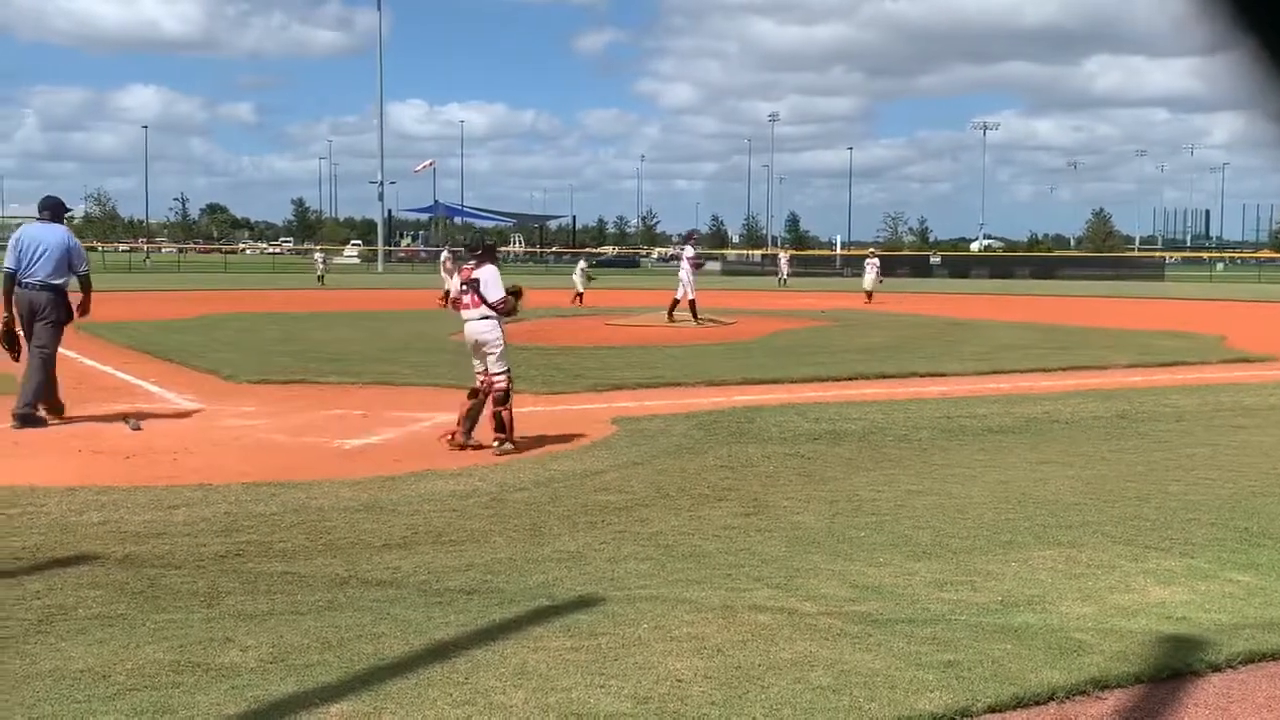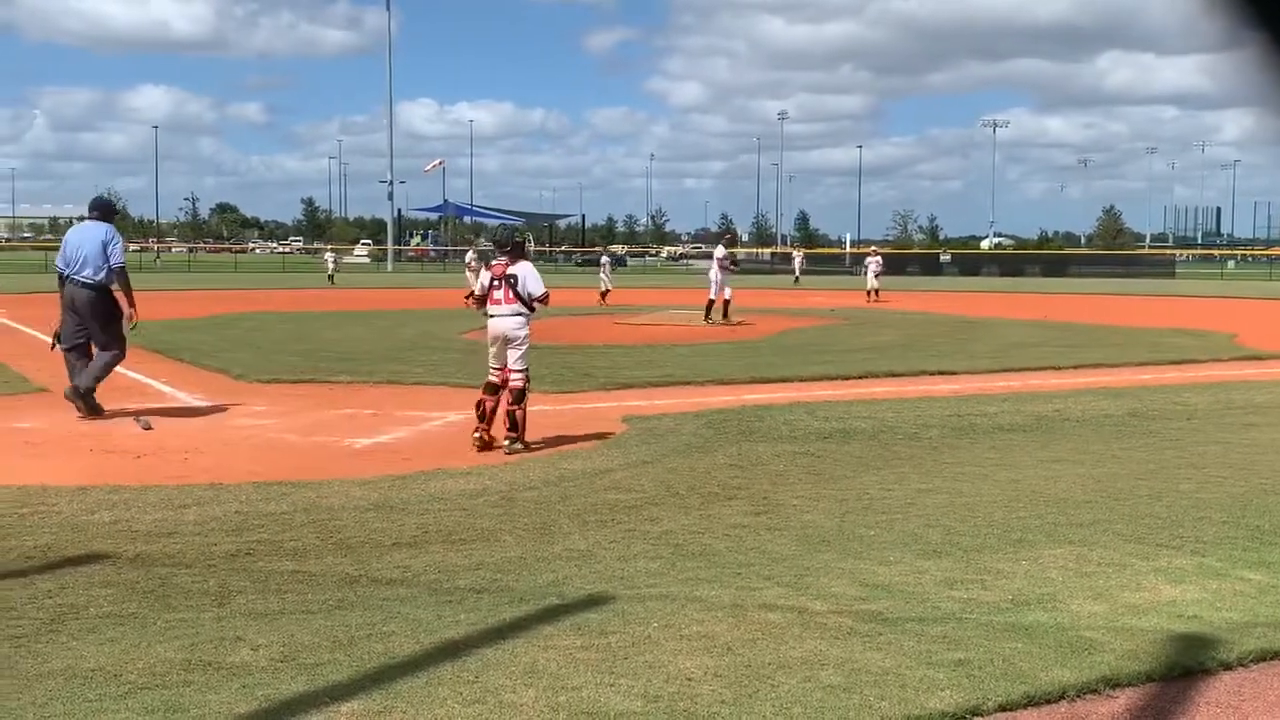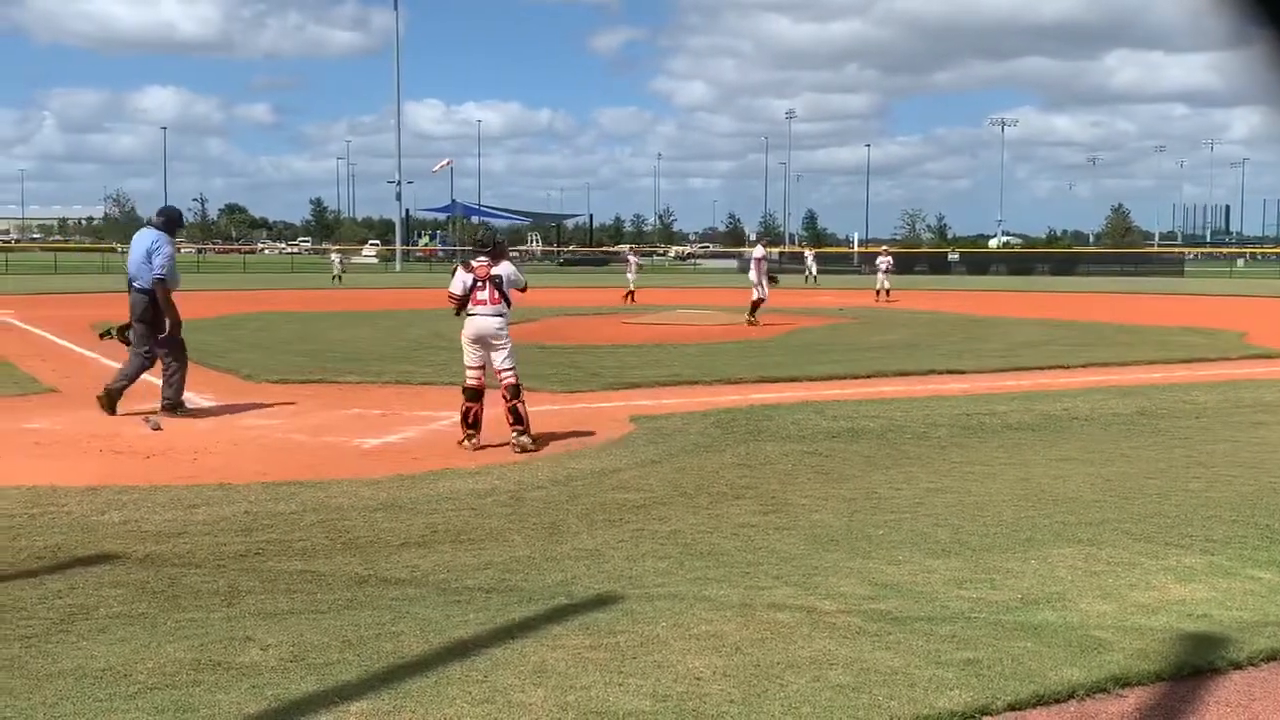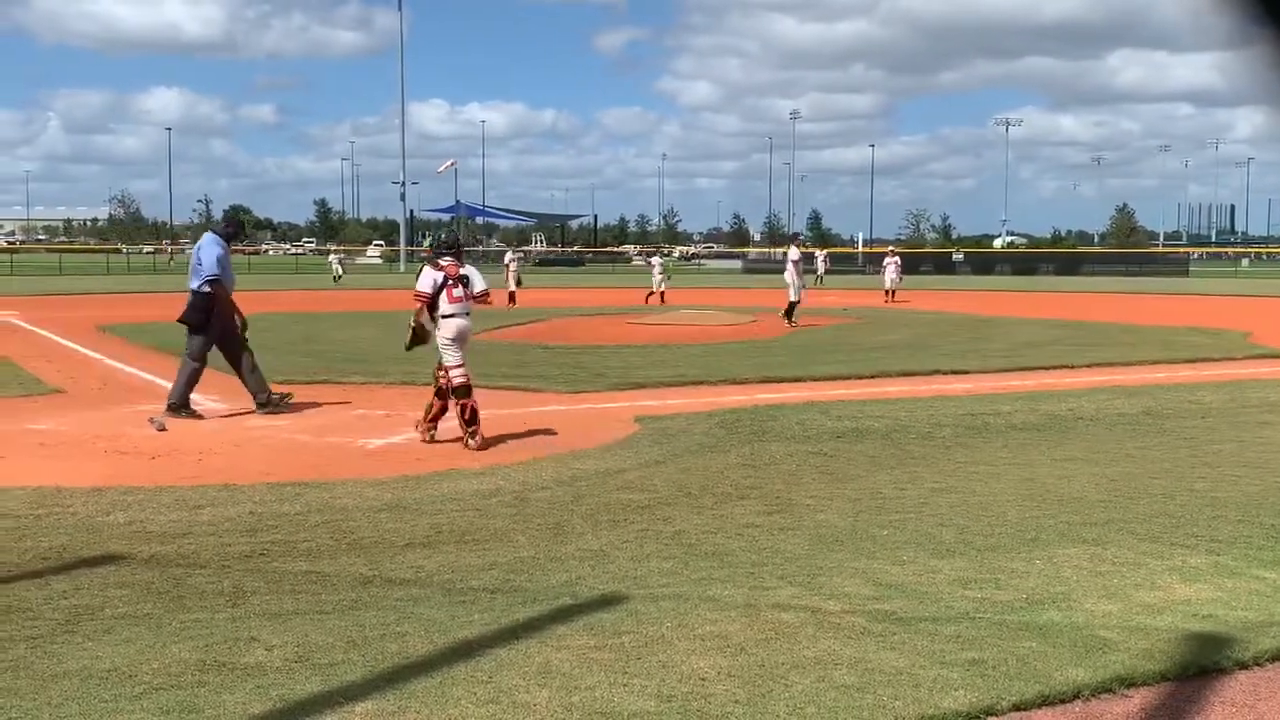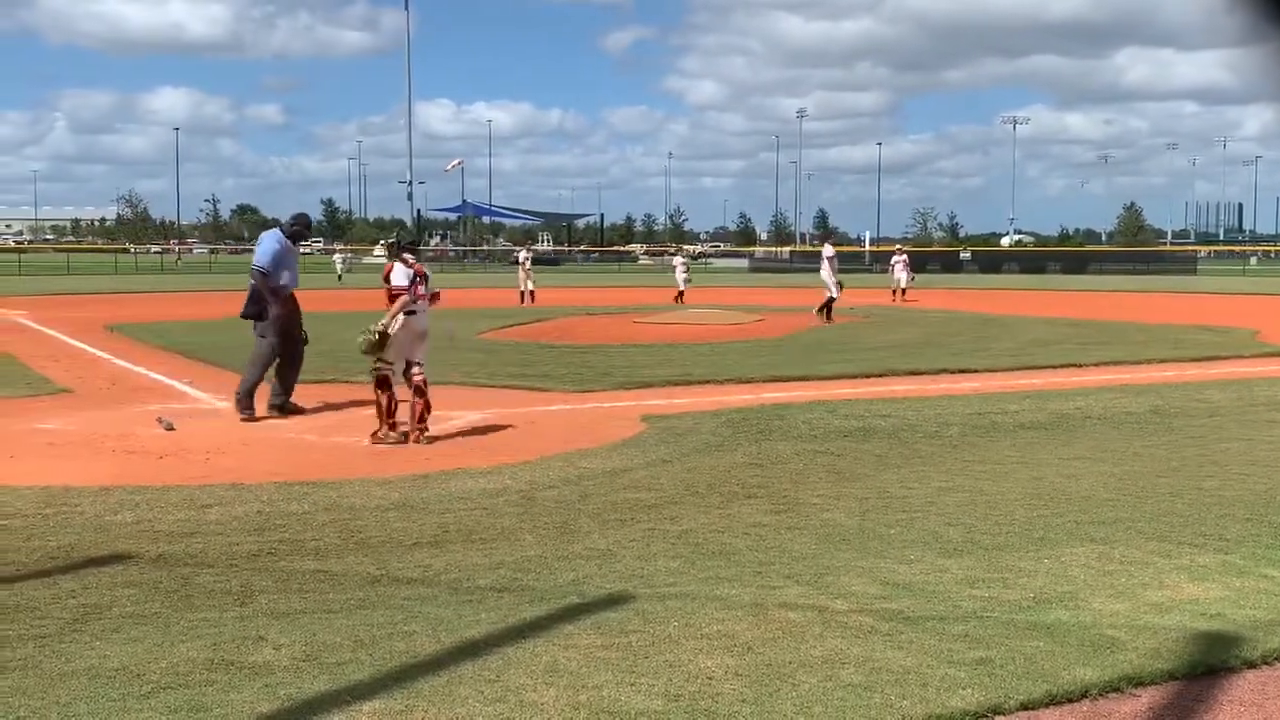
dt=0.5s
person 1, frame 1
left shoulder: (460, 273)
right shoulder: (489, 270)
left elbow: (454, 304)
right elbow: (502, 305)
right wrist: (512, 306)
left hip: (469, 329)
right hip: (489, 327)
left knee: (482, 381)
right knee: (500, 382)
left ankle: (461, 434)
right ankle: (502, 440)
person 1, frame 2
left shoulder: (487, 269)
right shoulder: (524, 267)
left elbow: (478, 301)
right elbow: (543, 299)
right wrist: (527, 294)
left hip: (494, 324)
right hip: (517, 324)
left knee: (495, 376)
right knee: (517, 379)
left ankle: (482, 431)
right ankle: (513, 439)
person 1, frame 3
left shoulder: (465, 269)
right shoulder: (505, 267)
left elbow: (455, 302)
right elbow: (522, 286)
left hip: (473, 324)
right hip: (498, 324)
left knee: (474, 380)
right knee: (509, 378)
left ankle: (472, 436)
right ankle: (520, 434)
person 1, frame 4
left shoulder: (430, 269)
right shoulder: (468, 269)
left elbow: (420, 303)
right elbow: (485, 298)
left wrist: (415, 320)
left hip: (446, 324)
right hip: (465, 322)
left knee: (458, 378)
right knee: (443, 373)
left ankle: (473, 434)
right ankle: (429, 425)
person 1, frame 5
left shoulder: (398, 267)
right shoulder: (421, 269)
left elbow: (404, 298)
right elbow: (434, 297)
left wrist: (385, 320)
left hip: (406, 323)
right hip: (422, 325)
left knee: (382, 371)
right knee: (416, 375)
left ankle: (389, 429)
right ankle: (419, 430)
person 2, frame 1
left shoulder: (21, 232)
right shoulder: (66, 235)
right elbow: (82, 273)
right wrist: (86, 299)
left hip: (23, 296)
right hip: (51, 298)
left knee: (39, 350)
right knee: (41, 354)
left ankle: (51, 404)
right ankle: (24, 411)
person 2, frame 2
left shoulder: (72, 232)
right shoulder: (109, 232)
left elbow: (61, 273)
right elbow: (119, 270)
left wrist: (64, 308)
right wrist: (131, 305)
left hip: (71, 292)
right hip: (95, 295)
left knee: (75, 350)
right knee: (113, 348)
left ankle: (86, 401)
right ankle: (81, 388)
person 2, frame 3
left shoulder: (139, 235)
right shoulder: (162, 241)
left elbow: (133, 272)
right elbow: (159, 281)
right wrist: (170, 314)
left hip: (138, 297)
right hip: (152, 301)
left knee: (143, 353)
right knee: (174, 353)
left ankle: (111, 392)
right ankle: (171, 404)
person 2, frame 4
left shoulder: (216, 243)
right shoulder: (212, 245)
right elbow: (214, 283)
left wrist: (232, 312)
right wrist: (236, 312)
left hip: (217, 306)
right hip: (206, 306)
left knee: (240, 352)
right knee: (195, 356)
left ankle: (264, 399)
right ankle: (176, 405)
person 2, frame 5
left shoulder: (290, 245)
right shoulder: (271, 240)
right elbow: (257, 274)
left wrist: (294, 305)
right wrist: (272, 303)
left hip: (283, 302)
right hip: (267, 302)
left knee: (294, 351)
right knee: (266, 348)
left ankle: (279, 401)
right ankle: (244, 396)
